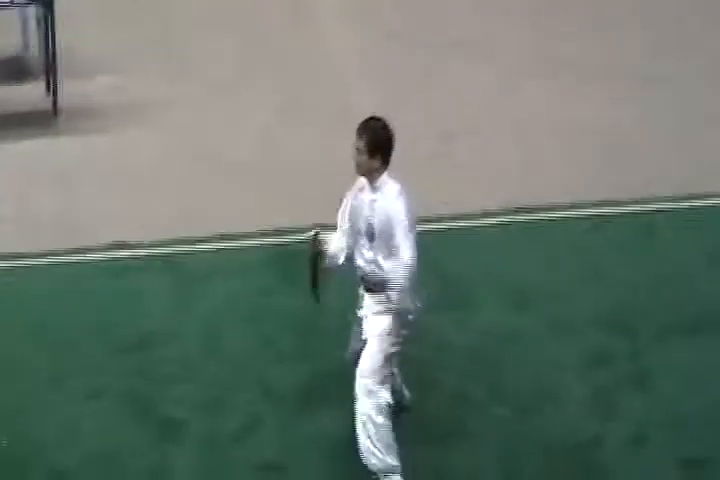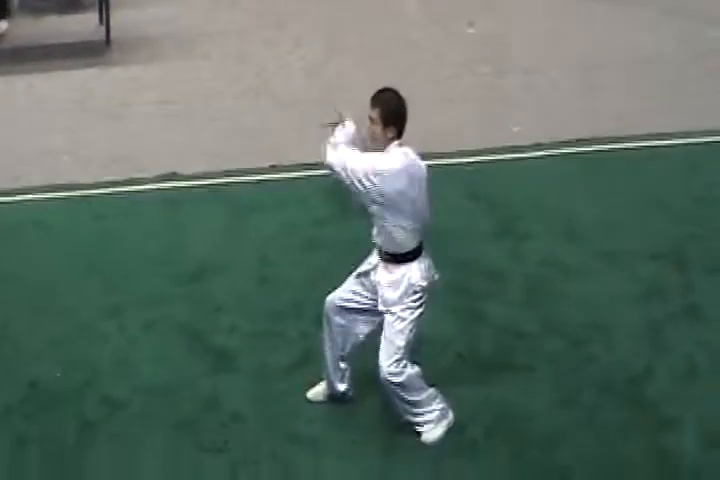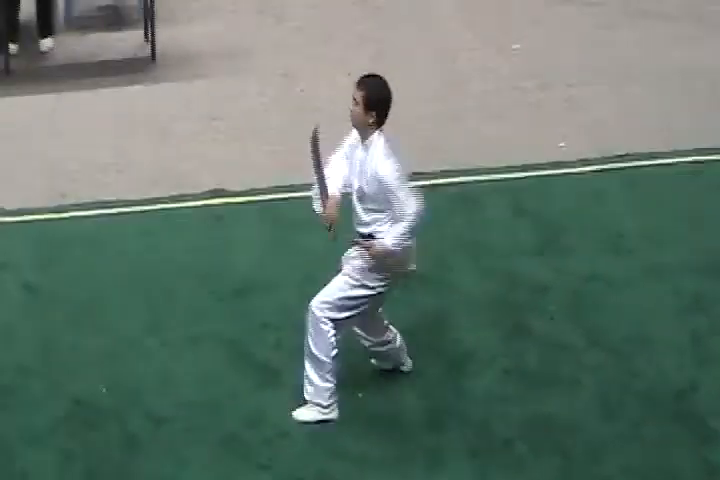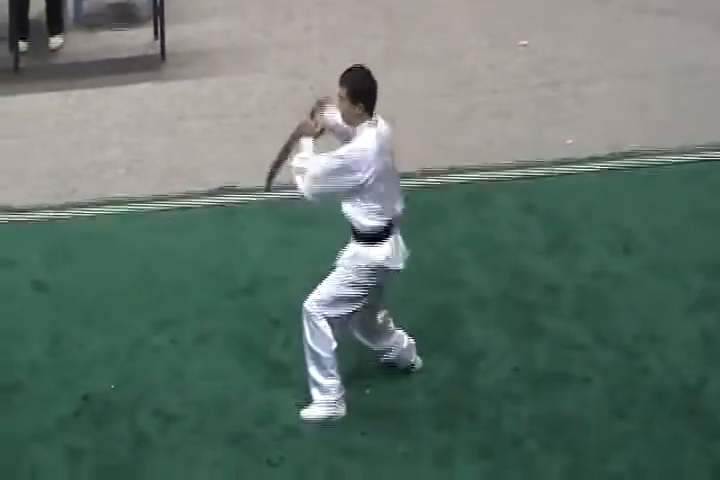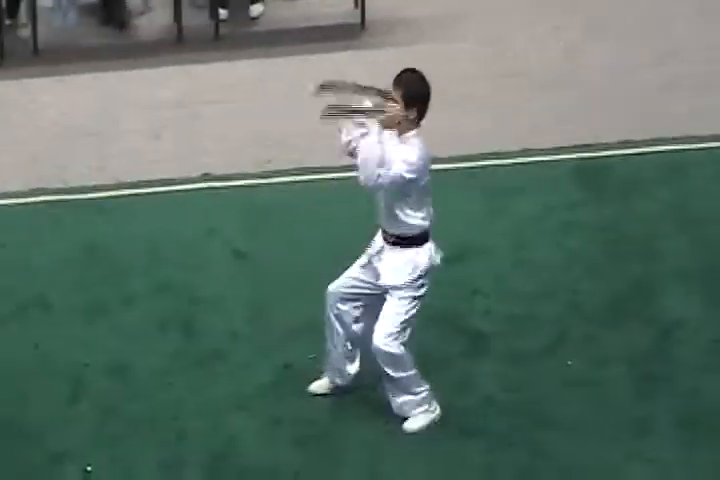
dt=1s
person 1, frame 1
left shoulder: (393, 202)
right shoulder: (360, 190)
left elbow: (404, 262)
right elbow: (346, 235)
left wrist: (395, 310)
right wrist: (329, 246)
left hip: (389, 302)
right hip: (370, 293)
left knee: (368, 384)
right knee: (361, 355)
right ankle: (396, 395)
person 1, frame 2
left shoulder: (390, 167)
right shoulder: (405, 160)
left elbow: (338, 160)
left wrist: (344, 133)
left hip: (404, 274)
right hip: (383, 262)
left knee: (392, 367)
right knee: (337, 307)
left ankle: (436, 415)
right ankle: (337, 383)
person 1, frame 3
left shoulder: (381, 162)
right shoulder: (356, 140)
left elbow: (410, 210)
right elbow: (335, 175)
left wrist: (390, 249)
right wrist: (329, 201)
left hip: (377, 254)
right hip: (367, 244)
left knee: (321, 312)
right knee: (360, 311)
left ankle: (321, 403)
right ankle: (395, 357)
person 1, frame 4
left shoulder: (359, 152)
right shoulder: (379, 129)
left elbow: (309, 184)
right elbow: (345, 127)
left wrist: (305, 141)
right wrist: (326, 119)
left hip: (370, 251)
right hip: (381, 244)
left knee: (317, 310)
right knee: (363, 313)
left ankle: (329, 400)
right ankle: (405, 353)
person 1, frame 5
left shoulder: (413, 155)
right shoulder: (389, 136)
left elbow: (371, 178)
right elbow: (350, 140)
left wrist: (373, 135)
right wrist: (365, 131)
left hip: (410, 258)
right hip: (385, 246)
left knee: (386, 343)
right knee: (340, 295)
left ankle: (422, 406)
right ankle: (339, 375)
